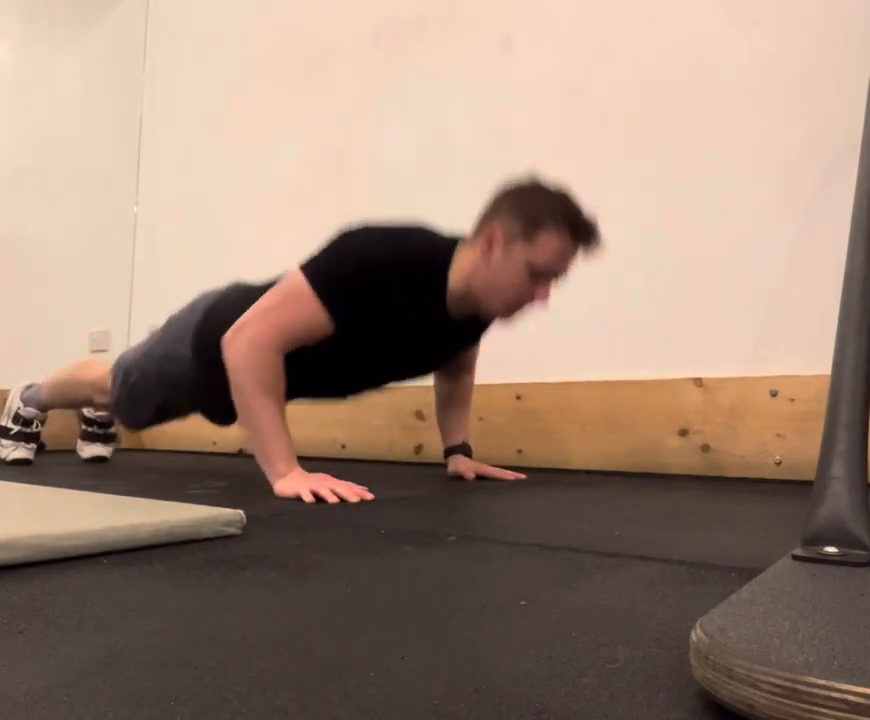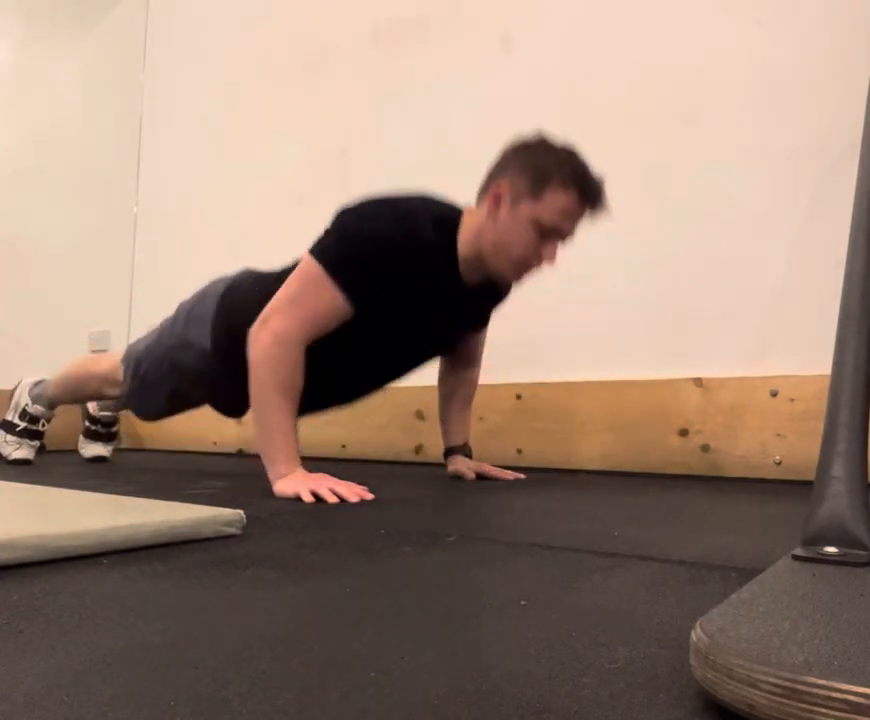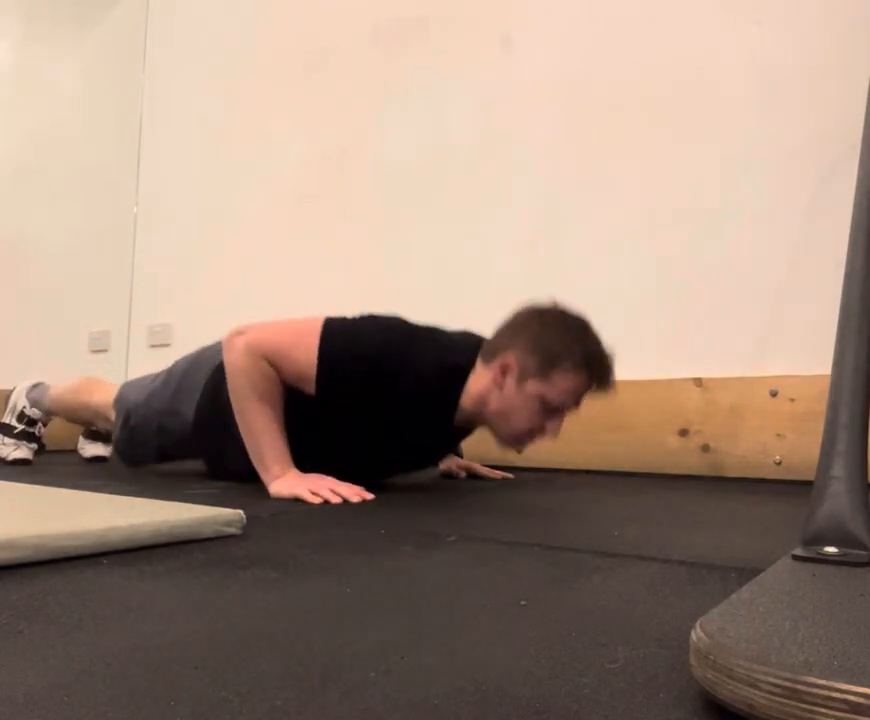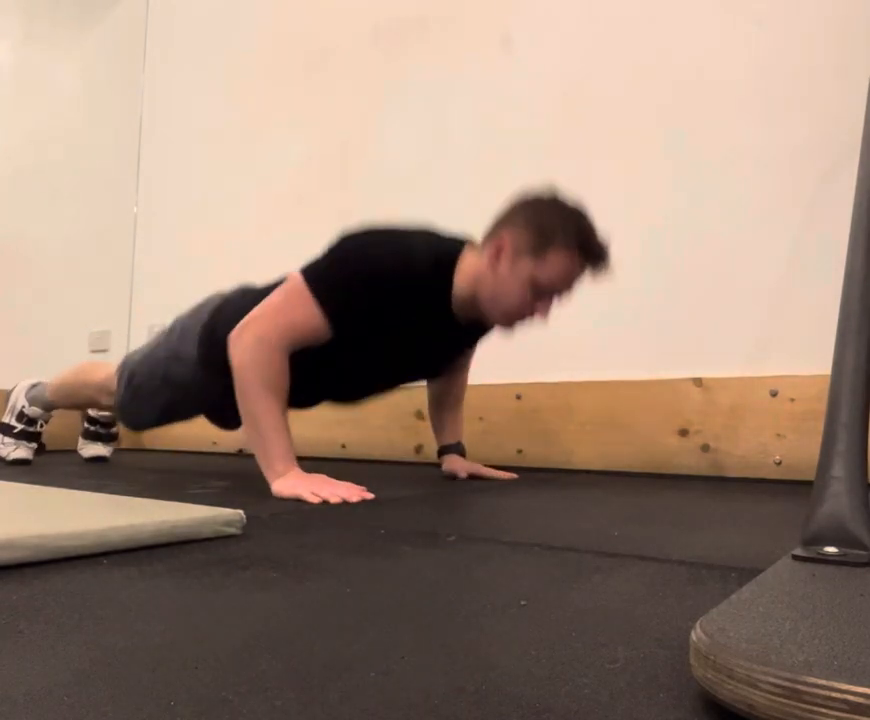
dt=0.5s
person 1, frame 1
left shoulder: (478, 299)
right shoulder: (381, 265)
left elbow: (456, 371)
right elbow: (246, 342)
left wrist: (457, 451)
right wrist: (284, 471)
left hip: (252, 356)
right hip: (216, 339)
right knee: (117, 388)
left ankle: (97, 421)
person 1, frame 2
left shoulder: (489, 277)
right shoulder: (389, 232)
left elbow: (460, 361)
right elbow: (270, 335)
left wrist: (458, 451)
right wrist: (287, 471)
left hip: (269, 349)
right hip: (225, 329)
right knee: (130, 383)
left ankle: (101, 413)
person 1, frame 3
left shoulder: (470, 373)
right shoulder: (399, 363)
right elbow: (245, 345)
left wrist: (445, 451)
right wrist: (279, 473)
left hip: (274, 397)
right hip: (218, 398)
right knee: (119, 413)
person 1, frame 4
left shoulder: (475, 294)
right shoulder: (389, 267)
left elbow: (449, 357)
right elbow: (253, 340)
left wrist: (451, 449)
right wrist: (283, 471)
left hip: (260, 350)
right hip: (220, 344)
right knee: (125, 391)
left ankle: (97, 421)
